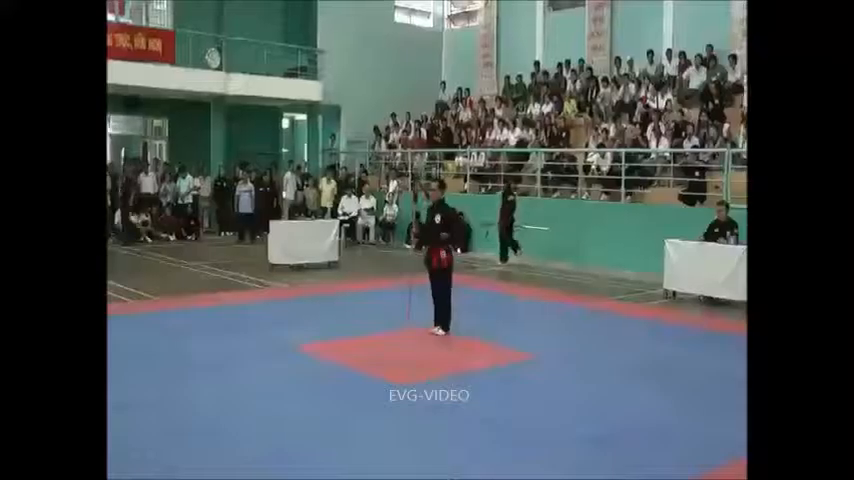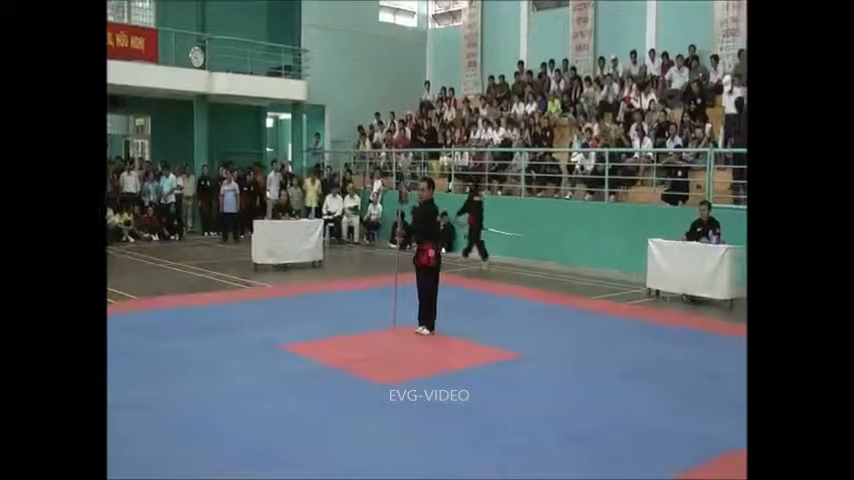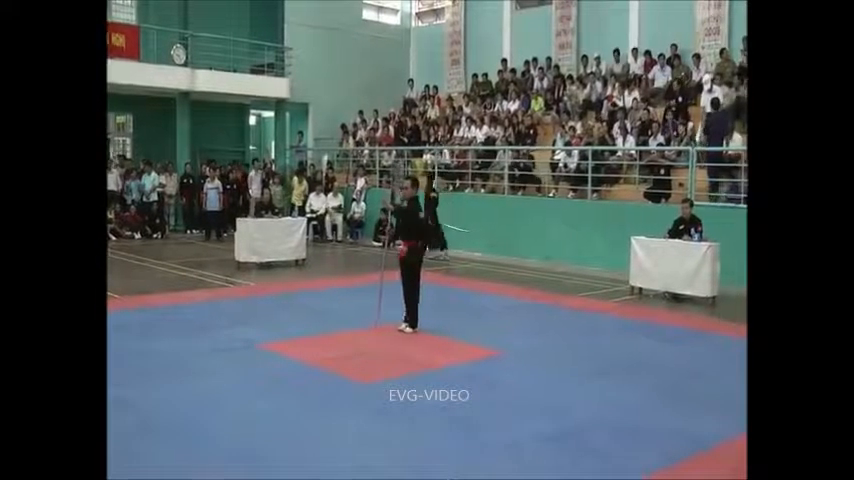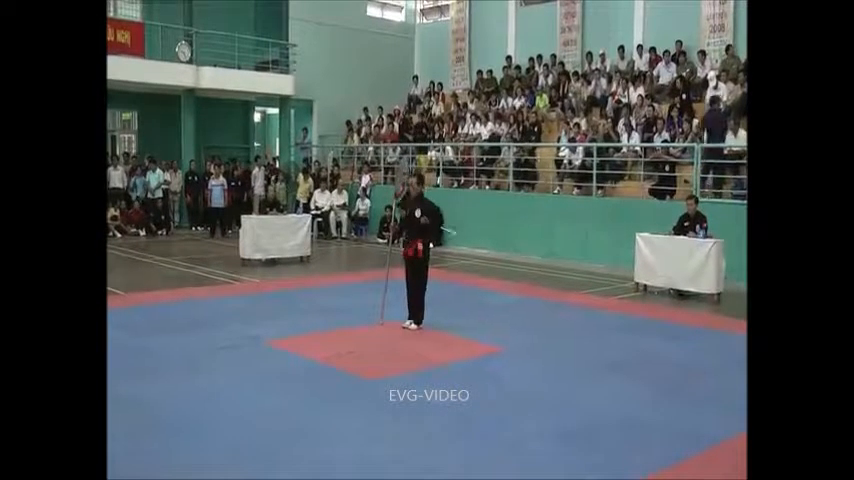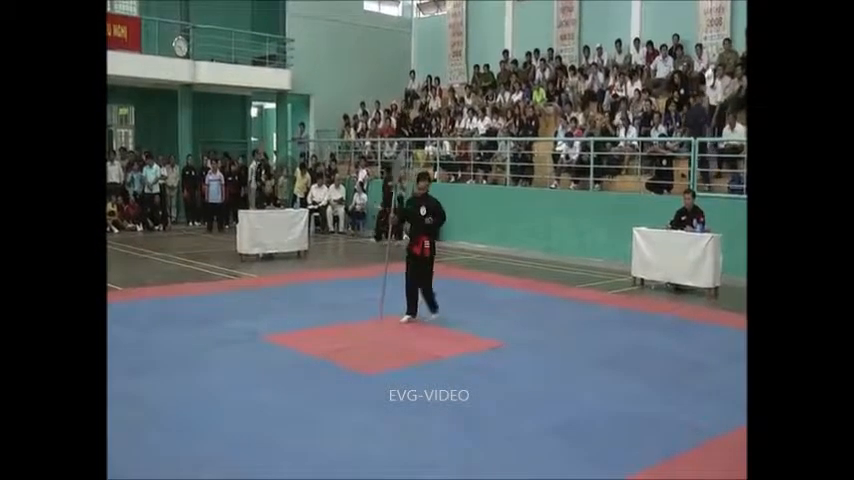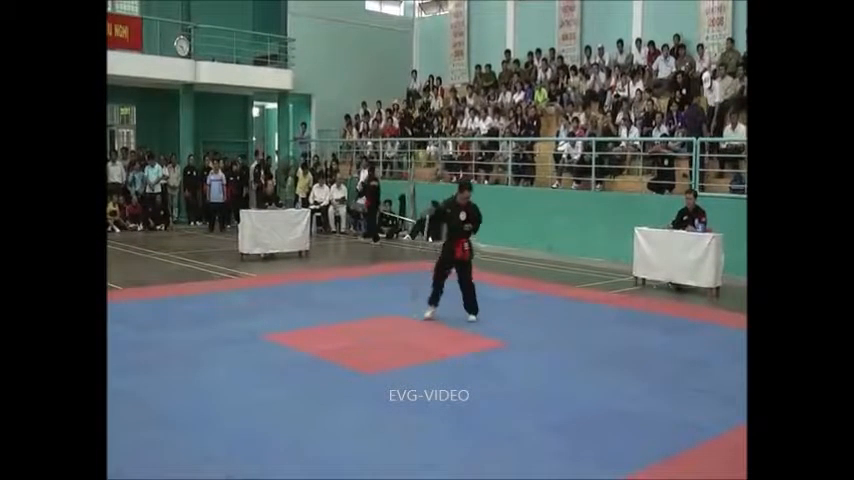
dt=0.5s
person 1, frame 1
left shoulder: (449, 212)
right shoulder: (430, 210)
left elbow: (457, 234)
left wrist: (448, 237)
right wrist: (418, 235)
left hip: (443, 254)
right hip: (431, 253)
left knee: (444, 290)
right knee: (436, 290)
left ankle: (444, 325)
right ankle: (438, 323)
person 1, frame 2
left shoulder: (431, 209)
right shoulder: (421, 209)
left elbow: (418, 225)
right wrist: (404, 234)
left hip: (431, 252)
right hip: (422, 251)
left knee: (429, 289)
right knee: (422, 289)
left ankle: (428, 325)
right ankle: (423, 322)
person 1, frame 3
left shoulder: (414, 207)
right shoulder: (408, 207)
left wrist: (393, 208)
right wrist: (393, 233)
left hip: (413, 250)
right hip: (409, 248)
left knee: (411, 286)
right knee: (407, 286)
left ankle: (412, 323)
right ankle: (408, 320)
person 1, frame 4
left shoulder: (428, 205)
right shoulder: (409, 205)
left elbow: (438, 221)
left wrist: (427, 222)
left hip: (421, 248)
right hip: (409, 246)
left knee: (419, 284)
right knee: (410, 284)
left ankle: (417, 320)
right ankle: (411, 317)
person 1, frame 5
left shoulder: (433, 202)
right shoulder: (410, 202)
left elbow: (441, 218)
right elbow: (405, 217)
left wrist: (433, 222)
right wrist: (396, 219)
left hip: (426, 244)
right hip: (413, 243)
left knee: (424, 279)
right knee: (410, 279)
left ankle: (434, 308)
right ankle: (410, 312)
person 1, frame 6
left shoulder: (472, 208)
right shoulder: (447, 204)
left elbow: (477, 222)
right elbow: (440, 216)
left wrist: (472, 228)
right wrist: (433, 213)
left hip: (464, 247)
right hip: (449, 245)
left knee: (466, 281)
right knee: (438, 275)
left ankle: (472, 311)
right ankle: (432, 306)
